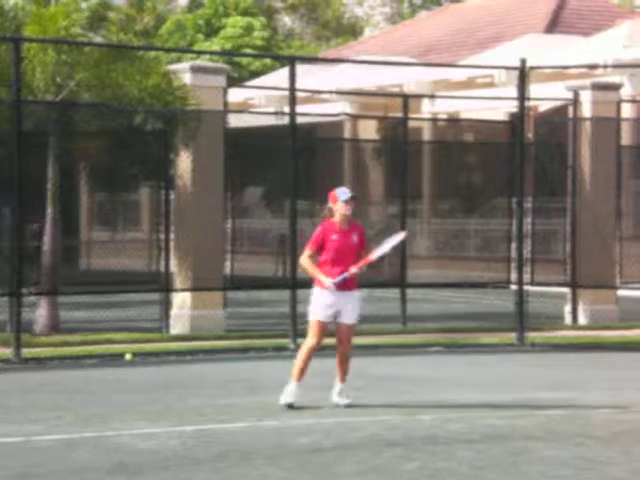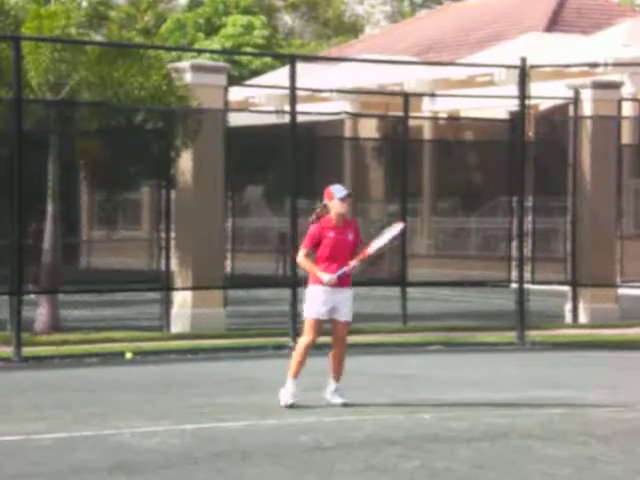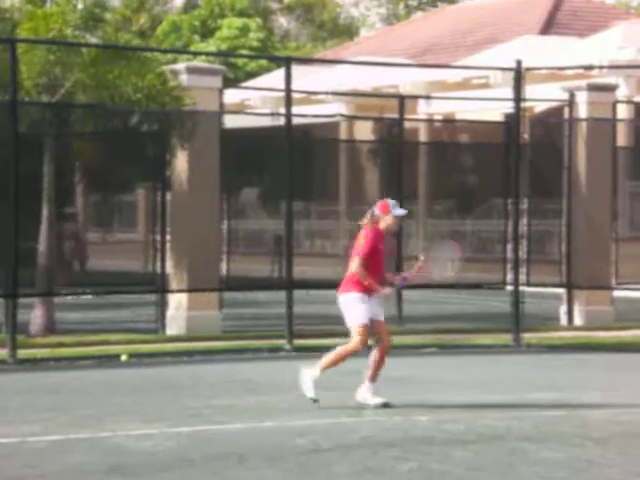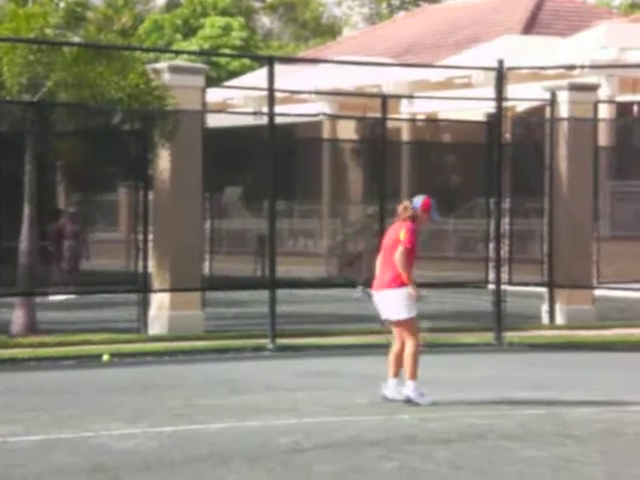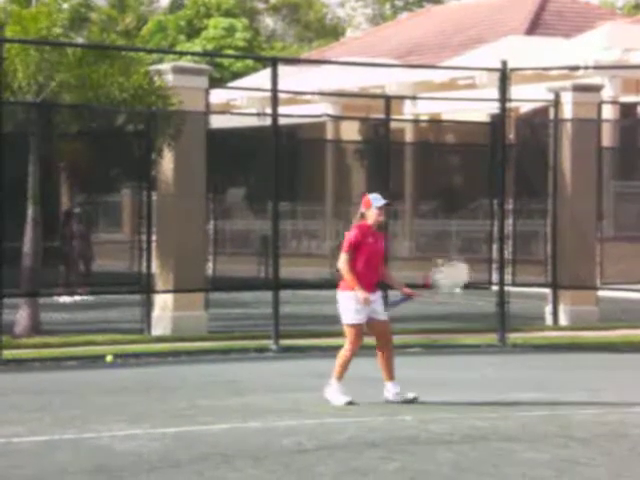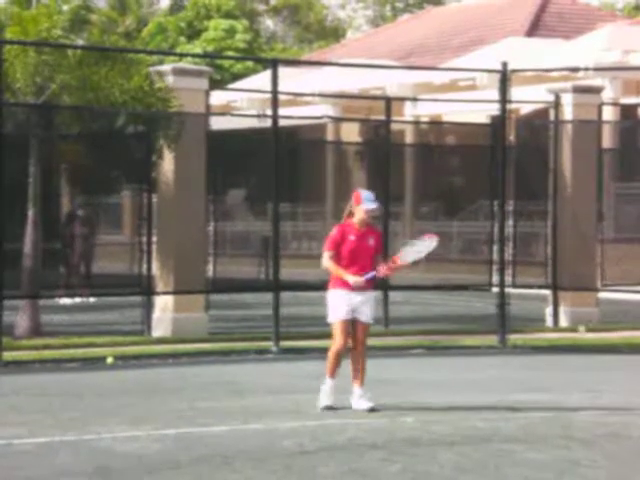
dt=0.7s
person 1, frame 1
left shoulder: (358, 230)
right shoulder: (324, 230)
left elbow: (362, 258)
right elbow: (305, 259)
left wrist: (358, 268)
right wrist: (322, 277)
left hip: (350, 292)
right hip: (325, 291)
left knee: (345, 344)
right knee: (313, 341)
left ankle: (339, 390)
right ankle: (291, 388)
person 1, frame 2
left shoulder: (353, 228)
right shoulder: (319, 227)
right elbow: (301, 257)
left wrist: (354, 263)
right wrist: (320, 274)
left hip: (344, 290)
right hip: (320, 288)
left knee: (340, 341)
right knee: (308, 339)
left ankle: (333, 388)
right ankle: (289, 387)
person 1, frame 3
left shoulder: (380, 237)
right shoulder: (370, 235)
right elbow: (355, 268)
left wrist: (391, 279)
right wrist: (378, 287)
left hip: (370, 296)
right hip: (354, 294)
left knee: (384, 343)
right knee: (358, 344)
left ankle: (366, 390)
right ankle: (311, 373)
person 1, frame 4
left shoulder: (394, 227)
right shoulder: (408, 228)
left elbow: (380, 260)
right elbow: (399, 258)
right wrist: (411, 285)
left hip: (381, 288)
right hip: (395, 289)
left knee: (401, 339)
right knee: (412, 338)
left ankle: (392, 386)
right ankle: (411, 389)
person 1, frame 5
left shoulder: (380, 236)
right shoulder: (357, 232)
right elbow: (342, 264)
left wrist: (401, 287)
right wrist: (358, 289)
left hip: (372, 295)
right hip: (352, 294)
left knee: (386, 341)
right knee: (353, 343)
left ankle: (391, 389)
right ankle: (333, 387)
person 1, frame 6
left shoulder: (375, 233)
right shoulder: (340, 230)
right elbow: (326, 261)
left wrist: (381, 269)
right wrist: (347, 276)
left hip: (365, 294)
right hip: (341, 292)
left knee: (360, 344)
right knee: (340, 343)
left ankle: (358, 394)
right ankle: (328, 384)
